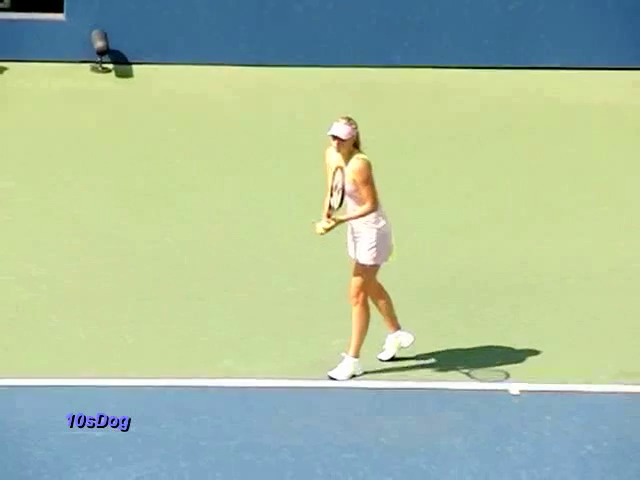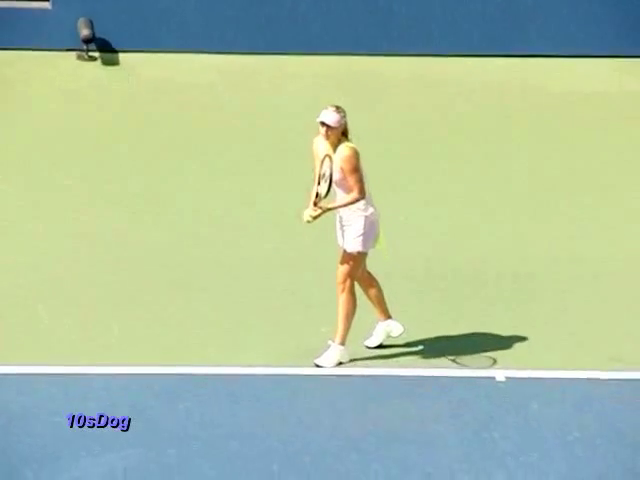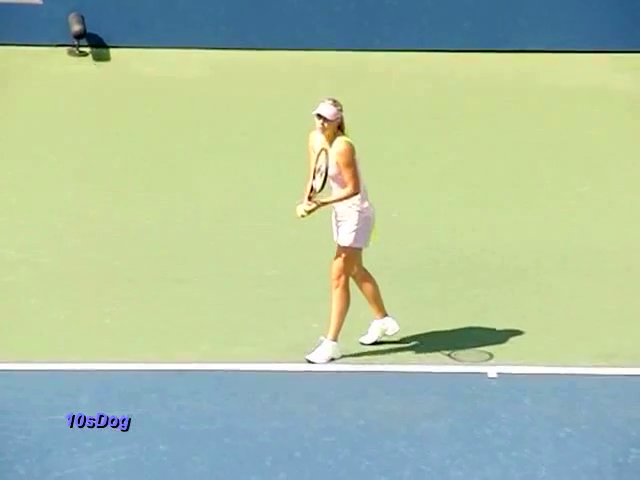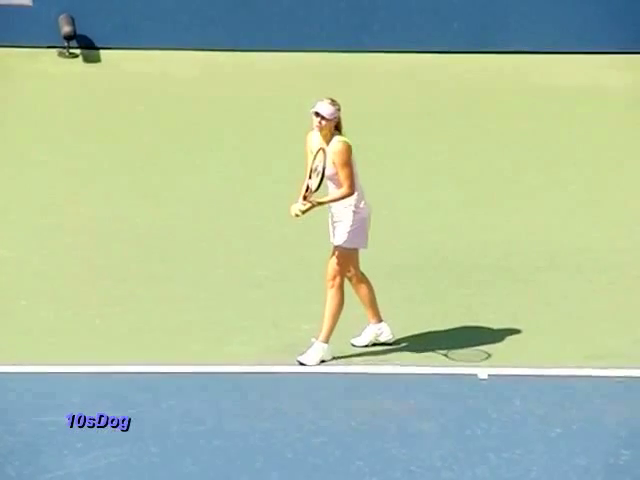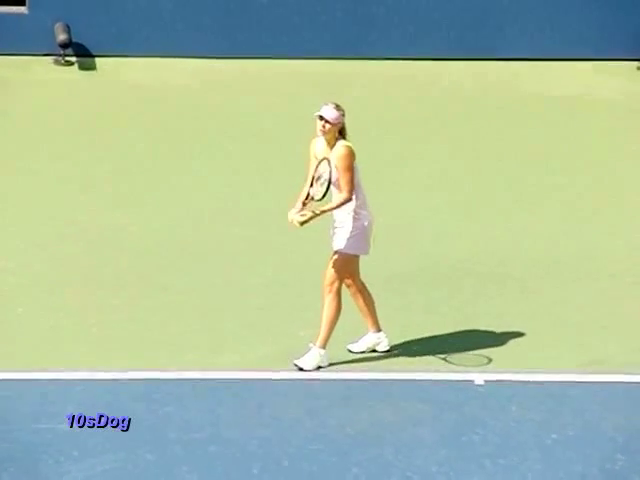
dt=1s
person 1, frame 1
left shoulder: (359, 165)
right shoulder: (330, 155)
left elbow: (372, 205)
left wrist: (339, 220)
right wrist: (325, 217)
left hip: (372, 231)
right hip: (355, 229)
left knee: (357, 294)
right knee: (371, 286)
left ankle: (353, 360)
right ankle: (397, 334)
person 1, frame 2
left shoulder: (346, 153)
right shoulder: (318, 144)
left elbow: (359, 193)
left wrist: (326, 208)
right wrist: (311, 206)
left hip: (360, 218)
right hip: (344, 217)
left knee: (344, 281)
right knee: (360, 273)
left ankle: (339, 347)
right ankle: (387, 322)
person 1, frame 3
left shoulder: (342, 147)
right shoulder: (314, 138)
left elbow: (353, 189)
right elbow: (314, 175)
left wrist: (321, 203)
right wrist: (306, 200)
left hip: (356, 212)
right hip: (340, 212)
left knee: (338, 277)
right knee: (355, 270)
left ankle: (331, 343)
right ankle: (383, 321)
person 1, frame 4
left shoulder: (340, 146)
right shoulder: (311, 138)
left elbow: (348, 189)
left wrist: (316, 203)
right wrist: (301, 199)
left hip: (352, 213)
right hip: (337, 212)
left knee: (333, 277)
right knee: (352, 272)
left ankle: (322, 345)
right ankle: (378, 326)
person 1, frame 5
left shoulder: (343, 151)
right shoulder: (316, 145)
left elbow: (347, 195)
right elbow: (311, 183)
left wrist: (316, 213)
right wrist: (298, 206)
left hip: (354, 220)
right hip: (341, 219)
left knee: (331, 283)
right knee: (351, 280)
left ankle: (319, 351)
right ankle: (376, 335)
